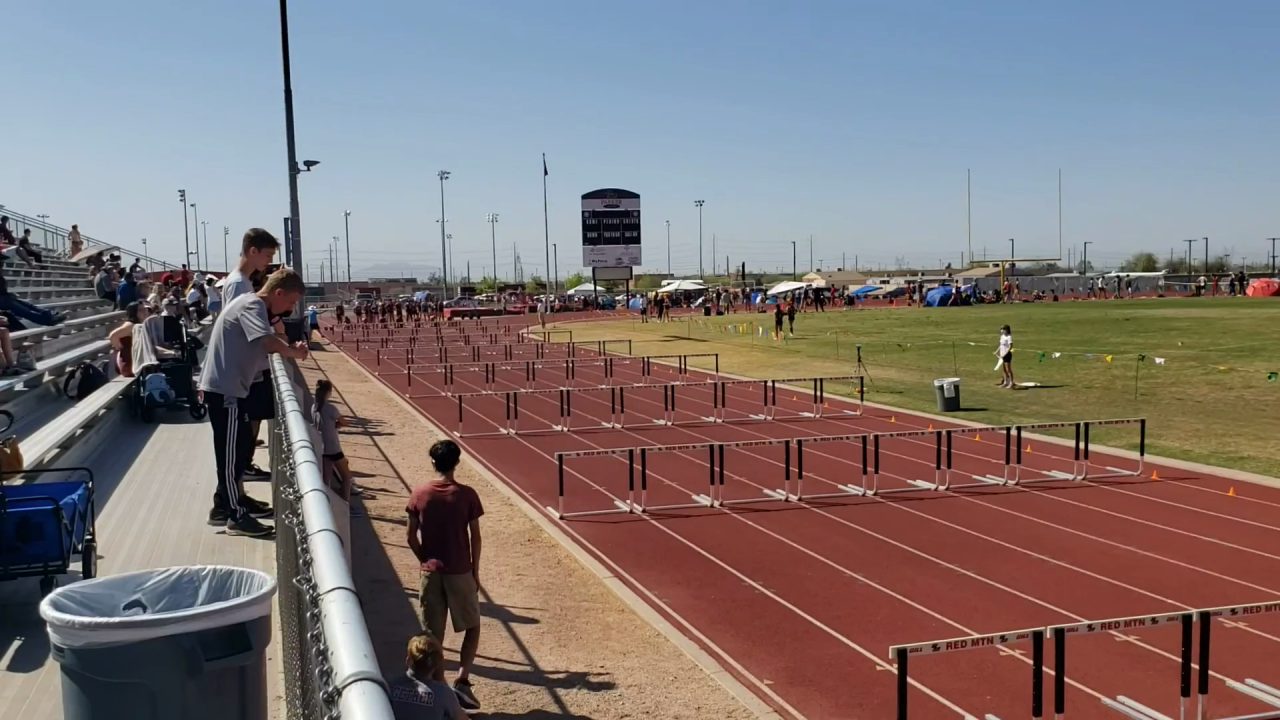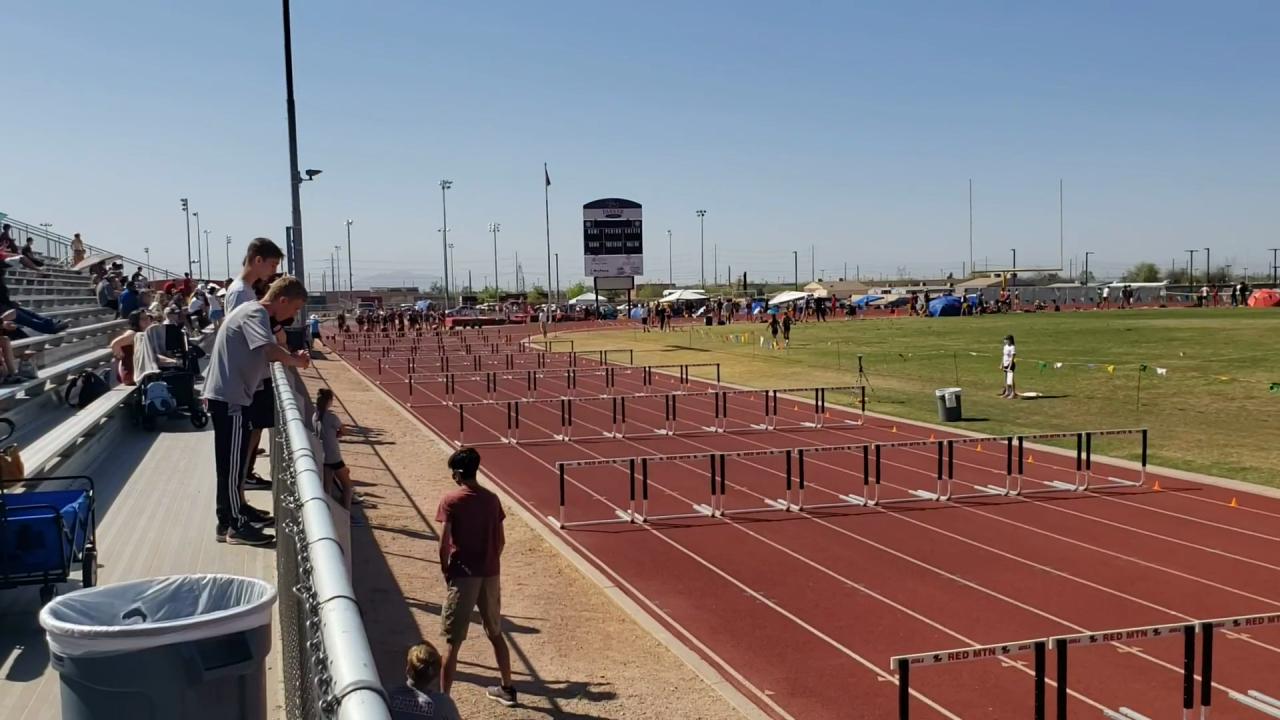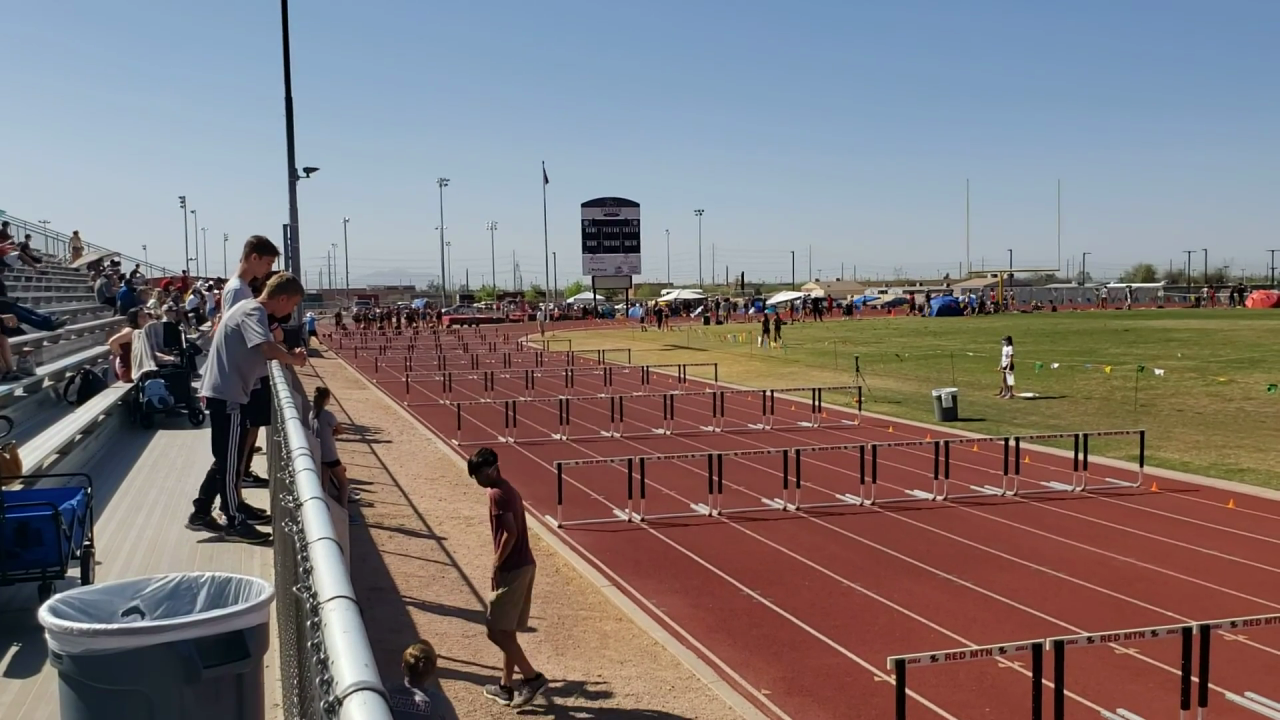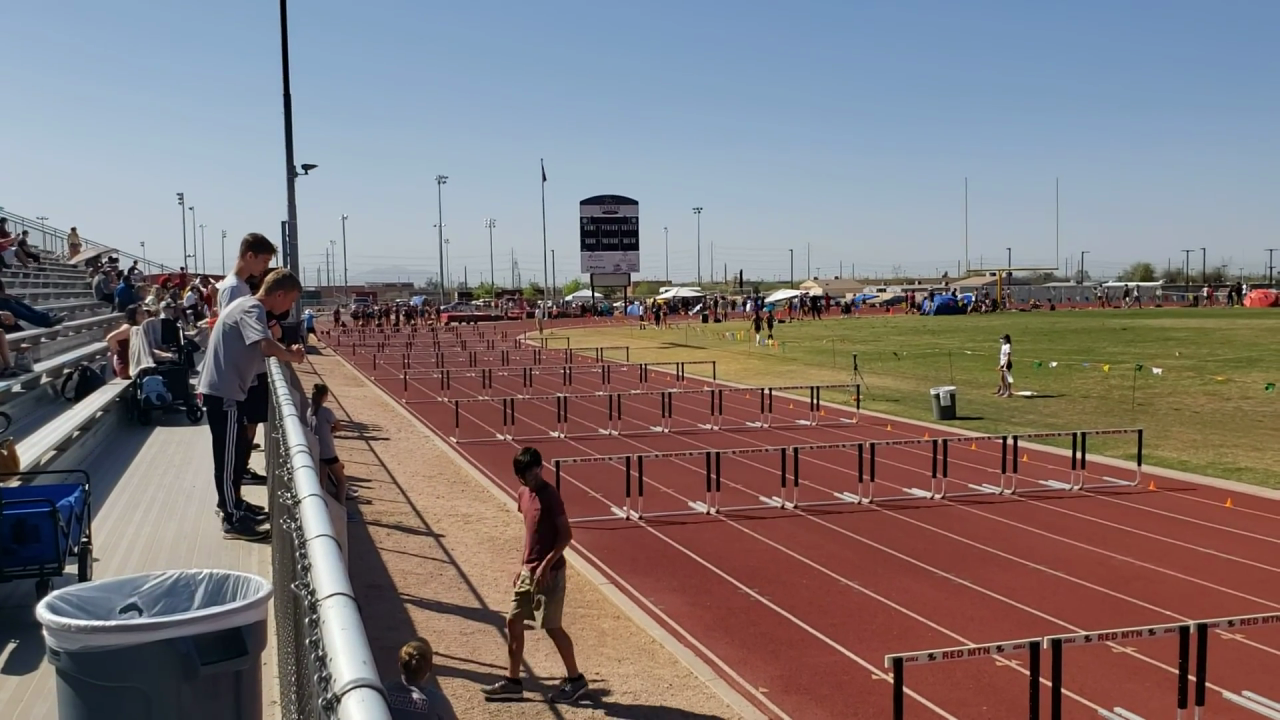
dt=0.4s
person 1, frame 1
left shoulder: (253, 305)
right shoulder: (252, 305)
left elbow: (266, 342)
right elbow: (270, 343)
left wrist: (290, 349)
right wrist: (295, 352)
left hip: (229, 387)
right hip: (224, 389)
left knee: (242, 448)
right knee: (231, 453)
left ankle: (226, 503)
right ankle: (236, 517)
person 1, frame 2
left shoulder: (255, 312)
right shoulder: (255, 313)
left elbow: (267, 350)
right elbow: (271, 351)
left wrist: (292, 357)
right wrist: (297, 360)
left hip: (230, 395)
right hip: (229, 397)
left knee: (232, 461)
right knee: (232, 462)
left ankle: (230, 516)
right ankle: (237, 525)
person 1, frame 3
left shoulder: (252, 309)
right shoulder: (253, 311)
left elbow: (265, 348)
right elbow: (268, 349)
left wrist: (287, 354)
right wrist: (294, 359)
left hip: (224, 392)
right hip: (227, 395)
left knee: (226, 459)
right knee: (229, 460)
left ankle: (202, 512)
right ankle: (234, 523)
person 1, frame 4
left shoulder: (250, 306)
right shoulder: (252, 309)
left elbow: (263, 344)
right elbow: (267, 346)
left wrist: (287, 352)
right wrist: (293, 355)
left hip: (226, 389)
right hip: (223, 392)
left knee: (238, 452)
right knee: (229, 457)
left ankle: (234, 507)
right ankle: (233, 521)
person 2, frame 1
left shoulder: (418, 493)
right shoulder: (467, 495)
left elbow: (411, 537)
right elbow: (475, 538)
right wrist: (475, 571)
left hip: (430, 573)
right hip: (459, 572)
left knee: (433, 637)
right knee: (472, 627)
right ankle: (462, 681)
person 2, frame 2
left shoulder: (450, 501)
right shoulder: (492, 500)
left elbow: (444, 543)
right elbow: (500, 541)
left wrist: (447, 571)
left hip: (462, 577)
right hip: (490, 576)
left knee: (453, 642)
right knee: (495, 634)
right ankle: (507, 689)
person 2, frame 3
left shoulder: (497, 494)
right shoulder: (509, 491)
left elbow: (510, 533)
left wrist: (496, 566)
left hip: (512, 570)
right hip: (524, 566)
left knee: (496, 630)
right knee: (507, 630)
left ankle: (532, 677)
right ankle: (506, 686)
person 2, frame 4
left shoulder: (551, 496)
right shoulder: (523, 493)
left elbow: (565, 535)
left wrist: (546, 565)
right wrist: (523, 566)
left hip: (549, 572)
right hip: (530, 570)
left knee: (552, 628)
right knee: (513, 622)
left ankle: (576, 678)
right ankle: (512, 681)
person 3, frame 1
left shoulder: (246, 282)
right shoulder: (237, 283)
left wrist: (272, 326)
left knee: (254, 420)
right knee: (249, 422)
left ankle: (245, 465)
right ankle: (241, 468)
person 3, frame 2
left shoulder: (249, 289)
right shoulder: (239, 291)
left wrist: (273, 333)
left knee: (254, 429)
right knee: (250, 430)
left ankle: (246, 473)
right ankle: (241, 477)
person 3, frame 3
left shoulder: (245, 287)
right shoulder: (236, 289)
left hip: (256, 374)
left knee: (253, 426)
right knee: (249, 427)
left ankle: (244, 472)
right ankle: (240, 474)
person 3, frame 4
left shoulder: (243, 285)
right shoulder: (233, 287)
left wrist: (269, 328)
right wrist: (269, 328)
left hip: (253, 369)
left knee: (250, 424)
right knee: (246, 425)
left ankle: (241, 469)
right ankle: (239, 471)
